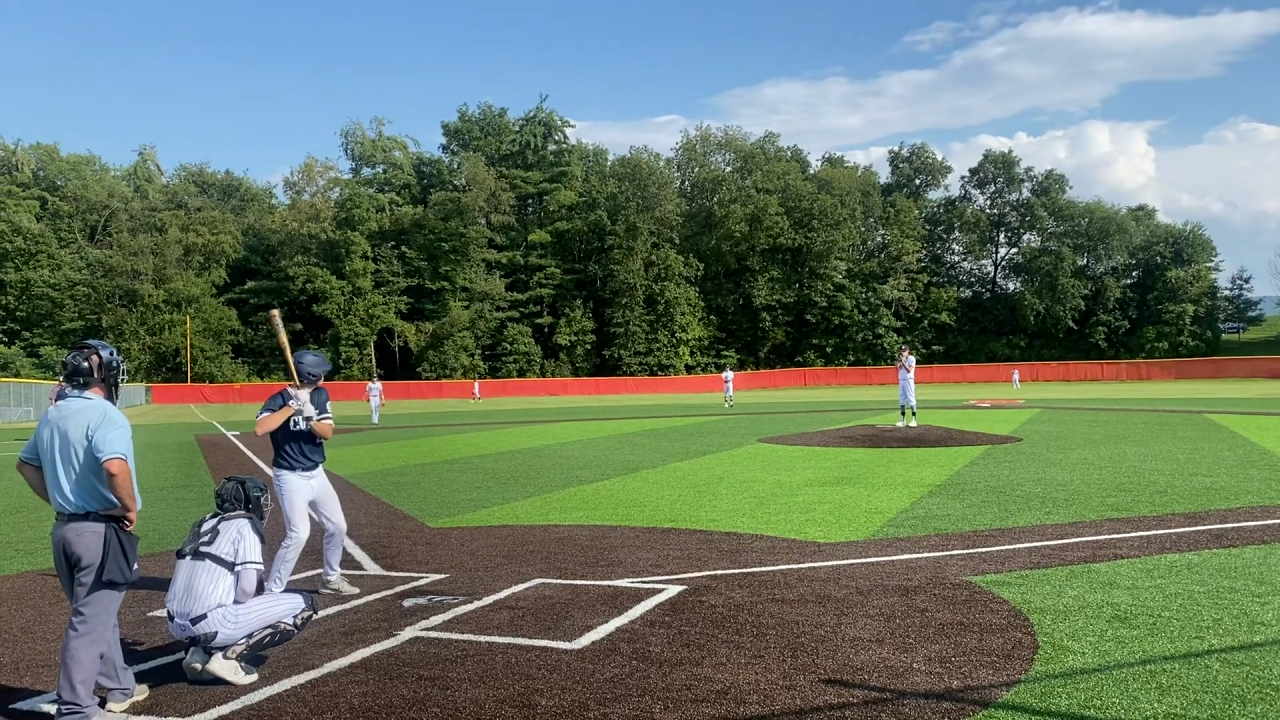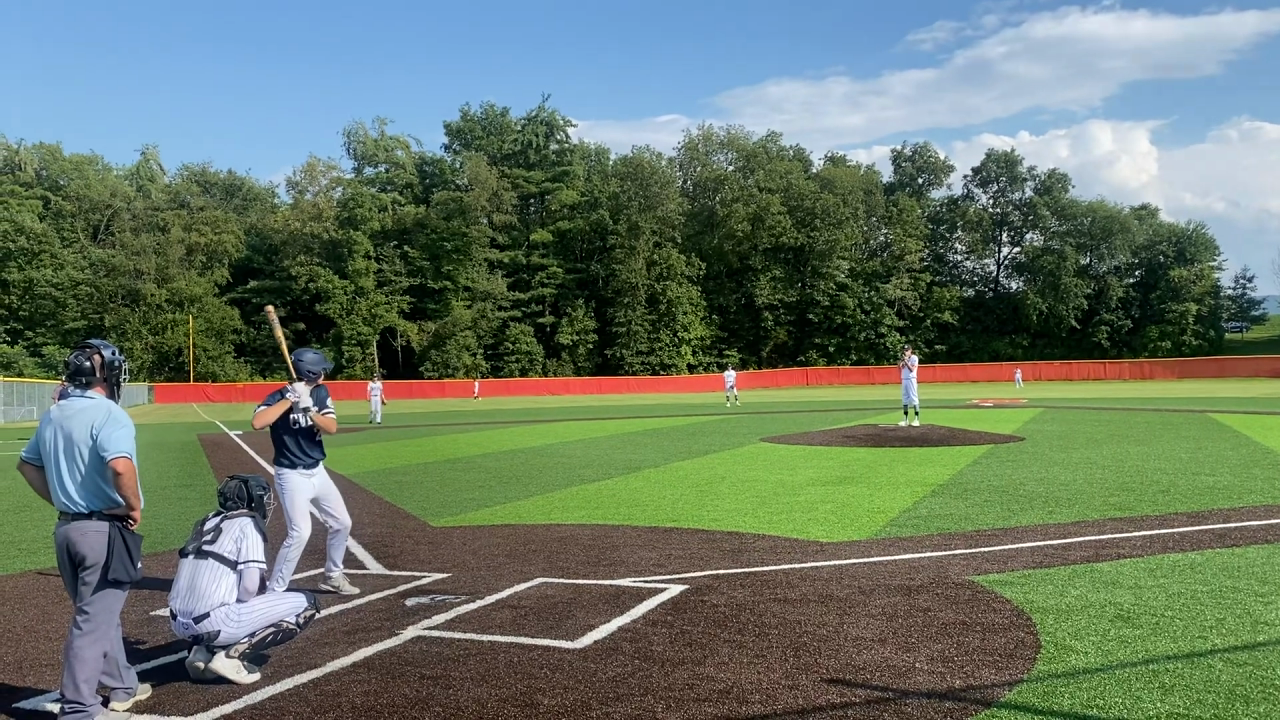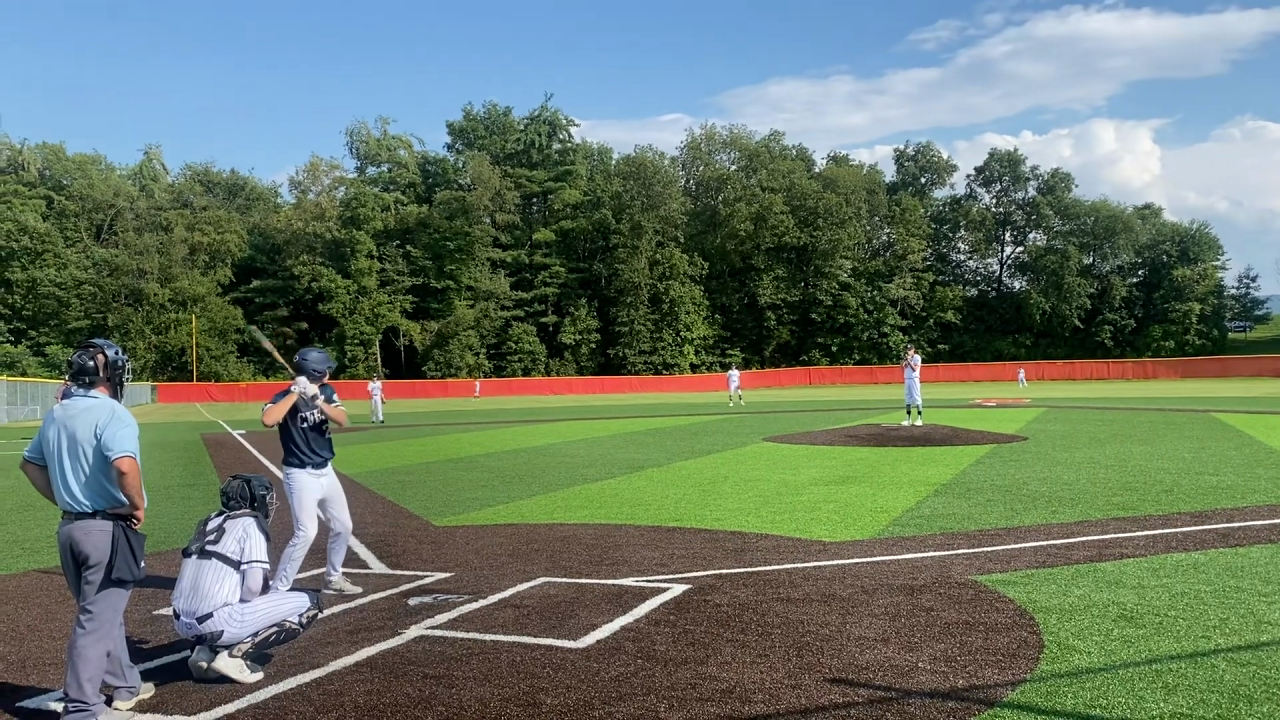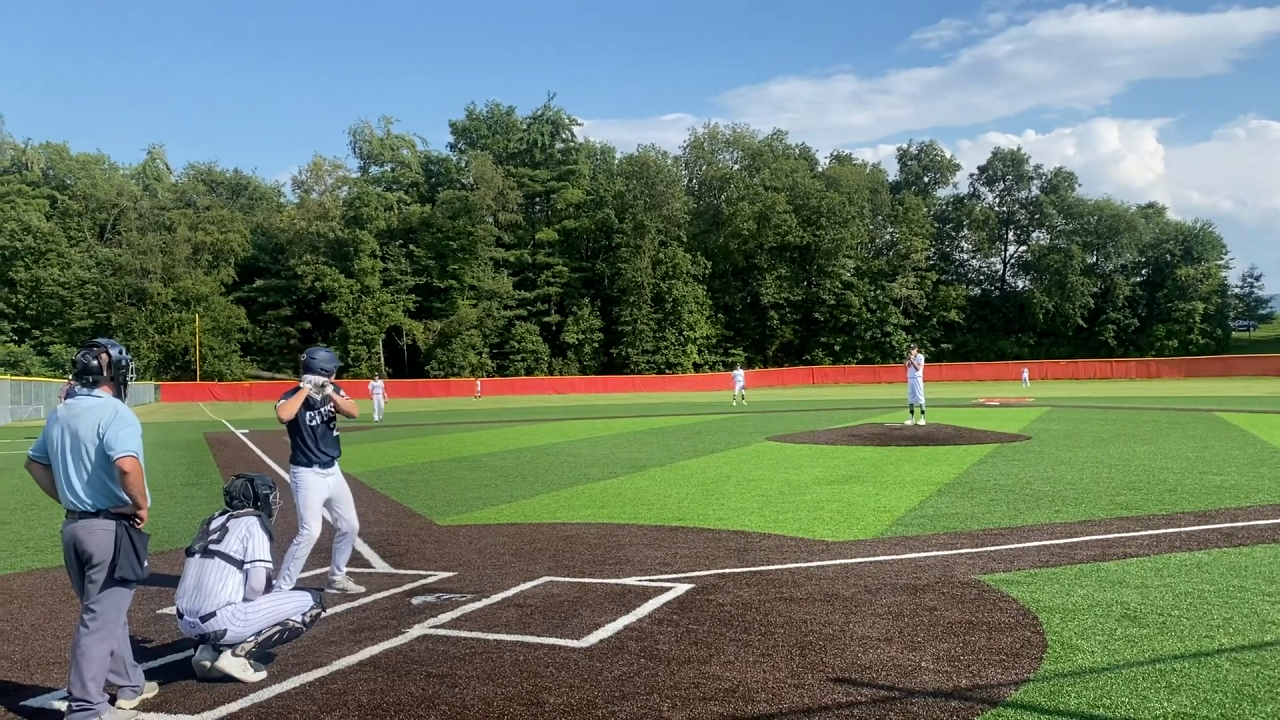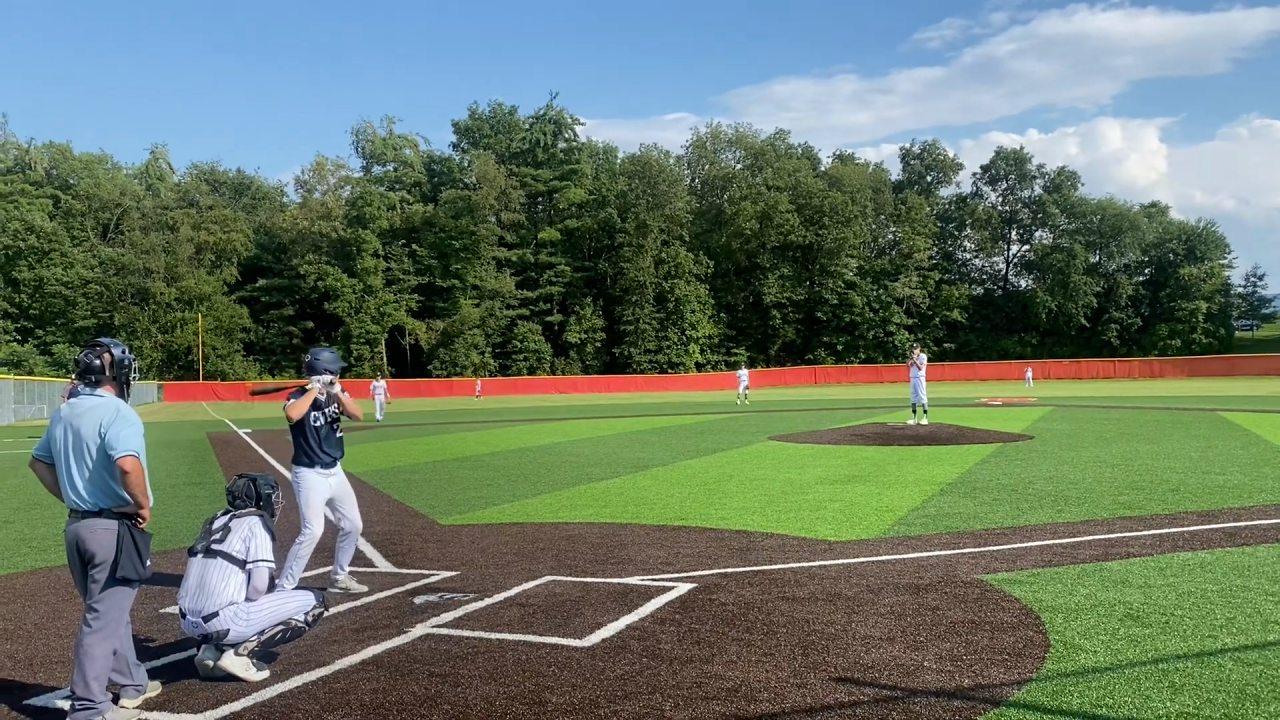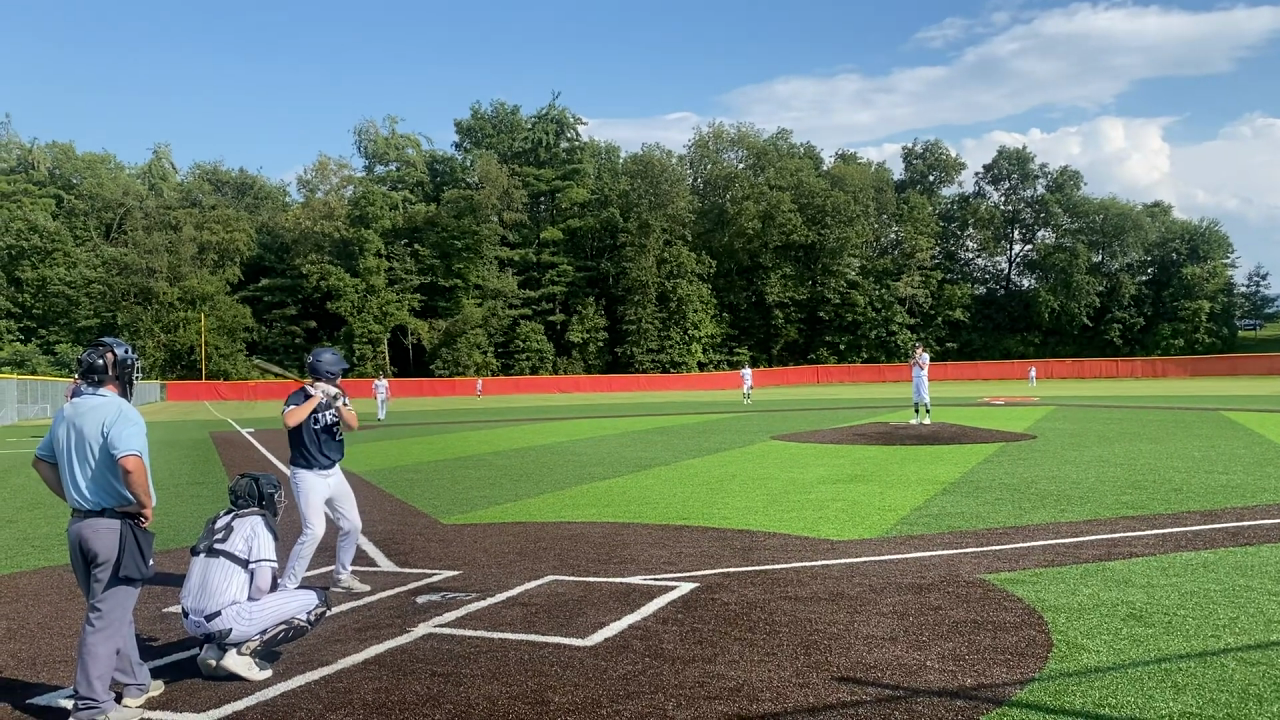
dt=0.2s
person 1, frame 1
left shoulder: (52, 415)
right shoulder: (105, 414)
left elbow: (26, 464)
right elbow: (115, 468)
right wrist: (130, 508)
left hip: (64, 528)
right hip: (100, 530)
left knee: (98, 613)
right knee: (91, 620)
left ankle: (120, 687)
person 1, frame 2
left shoulder: (52, 415)
right shoulder: (108, 413)
left elbow: (27, 464)
right elbow: (120, 466)
right wrist: (134, 507)
left hip: (67, 528)
right hip: (103, 530)
left knee: (100, 612)
right knee: (95, 619)
left ankle: (122, 686)
person 1, frame 3
left shoulder: (55, 415)
right shoulder: (112, 413)
left elbow: (30, 463)
right elbow: (124, 465)
left wrist: (63, 500)
right wrist: (138, 506)
left hip: (70, 527)
right hip: (108, 529)
left knee: (103, 611)
right knee: (98, 618)
left ankle: (125, 685)
person 1, frame 4
left shoulder: (59, 413)
right shoulder: (115, 412)
left elbow: (34, 462)
right elbow: (127, 465)
right wrist: (141, 505)
left hip: (73, 526)
right hip: (111, 528)
left knee: (107, 610)
right knee: (101, 617)
left ankle: (129, 684)
person 1, frame 5
left shoulder: (63, 413)
right shoulder: (117, 412)
left elbow: (39, 462)
right elbow: (127, 465)
right wrist: (143, 504)
left hip: (76, 525)
right hip: (113, 527)
left knee: (111, 609)
right knee: (104, 616)
left ankle: (132, 684)
person 1, frame 6
left shoulder: (65, 412)
right shoulder: (120, 411)
left elbow: (42, 461)
right elbow: (130, 464)
right wrist: (145, 504)
left hip: (79, 524)
right hip: (116, 527)
left knee: (114, 608)
right knee: (107, 615)
left ankle: (135, 683)
person 2, frame 1
left shoulder: (320, 395)
right shoulder: (278, 400)
left elbow: (328, 433)
right elbow: (259, 430)
left wrist: (310, 418)
right wrist: (292, 406)
left hip: (317, 474)
right hip: (290, 478)
left knee: (337, 527)
right knee: (298, 535)
left ankle: (331, 579)
right ankle: (271, 592)
person 2, frame 2
left shoulder: (320, 392)
right shoulder: (278, 397)
left elbow: (332, 428)
right elbow: (257, 423)
left wrist: (309, 409)
right wrist: (289, 398)
left hip: (318, 472)
right hip: (292, 476)
left knee: (341, 523)
right knee: (300, 534)
left ankle: (333, 576)
right ankle: (274, 591)
person 2, frame 3
left shoulder: (326, 391)
right shoulder: (285, 396)
left elbow: (342, 420)
right elbow: (267, 420)
left wrist: (317, 400)
right wrist: (295, 392)
left hip: (326, 472)
right hip: (300, 476)
left knee: (343, 527)
right knee: (306, 533)
left ankle: (333, 579)
right ankle: (277, 590)
person 2, frame 4
left shoulder: (332, 390)
right shoulder: (294, 395)
left elbow: (353, 412)
right elbow: (283, 415)
left wrist: (327, 390)
right wrist: (306, 387)
left hip: (333, 471)
right hip: (307, 475)
left knee: (349, 526)
right knee: (310, 532)
left ankle: (337, 579)
right ankle: (281, 589)
person 2, frame 5
left shoulder: (335, 392)
right shoulder: (298, 396)
left elbow: (357, 415)
right elbow: (292, 415)
left wrist: (335, 390)
right wrist: (315, 388)
left hip: (335, 472)
right hip: (309, 475)
left knee: (352, 526)
right knee: (312, 532)
left ankle: (339, 578)
right ankle: (283, 589)
person 2, frame 6
left shoulder: (336, 394)
right shoulder: (299, 397)
left elbow: (353, 425)
right elbow: (289, 422)
left wrist: (337, 402)
right wrist: (317, 396)
left hip: (334, 472)
right hip: (308, 476)
left knee: (352, 525)
right knee: (313, 531)
left ankle: (342, 577)
right ankle: (285, 588)
person 3, frame 1
left shoulder: (204, 524)
right shoulder: (245, 525)
right elbow: (247, 588)
right wrist: (235, 617)
left hip: (176, 624)
right hip: (210, 623)
right knee: (304, 605)
left ankle: (201, 652)
right ankle: (229, 657)
person 3, frame 2
left shoulder: (206, 522)
right shoulder: (248, 524)
right elbow: (249, 587)
right wrist: (237, 615)
left hip: (179, 623)
right hip: (212, 622)
right knee: (306, 604)
left ankle: (204, 651)
right ankle: (232, 655)
person 3, frame 3
left shoulder: (209, 522)
right shoulder: (250, 524)
right elbow: (253, 587)
right wrist: (241, 616)
left hip: (182, 623)
right hip: (216, 622)
right knee: (309, 603)
left ankle: (206, 650)
right ankle: (235, 655)
person 3, frame 4
left shoulder: (213, 521)
right shoulder: (254, 523)
right elbow: (256, 586)
right wrist: (245, 615)
left hip: (185, 622)
right hip: (219, 621)
right knee: (312, 602)
left ankle: (209, 650)
right ankle: (238, 654)
person 3, frame 5
left shoulder: (215, 521)
right shoulder: (256, 523)
right elbow: (259, 586)
right wrist: (246, 616)
left hip: (188, 622)
right hip: (221, 621)
right knee: (315, 601)
left ankle: (212, 650)
right ankle: (241, 654)
person 3, frame 6
left shoulder: (218, 521)
right shoulder: (258, 523)
right elbow: (262, 585)
right wrist: (249, 615)
left hip: (191, 621)
right hip: (224, 620)
right knee: (317, 600)
left ankle: (215, 648)
right ankle: (243, 653)
